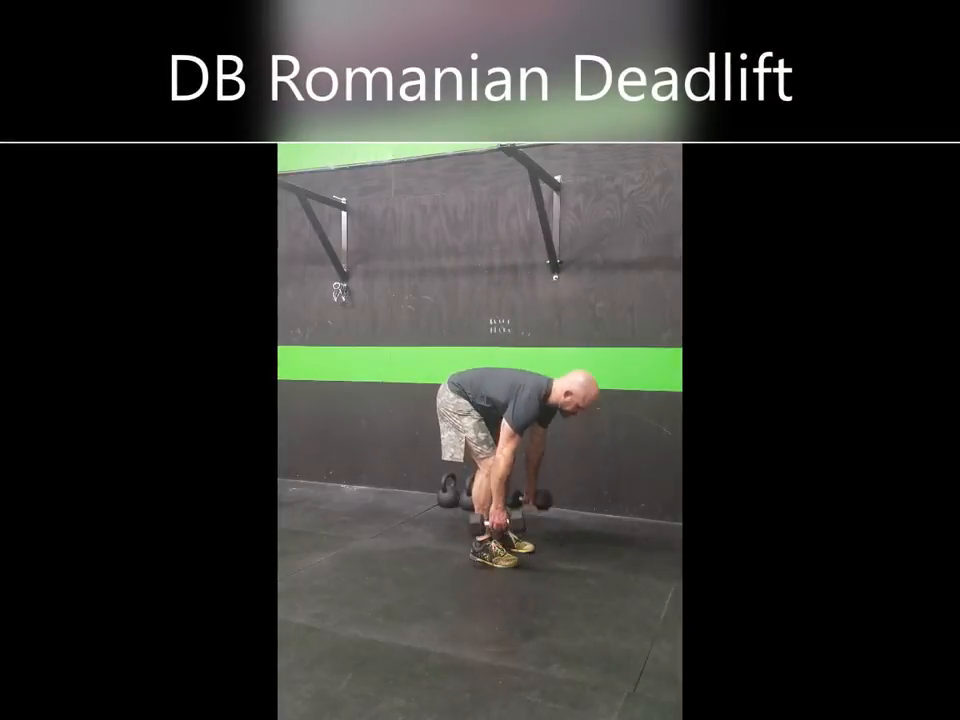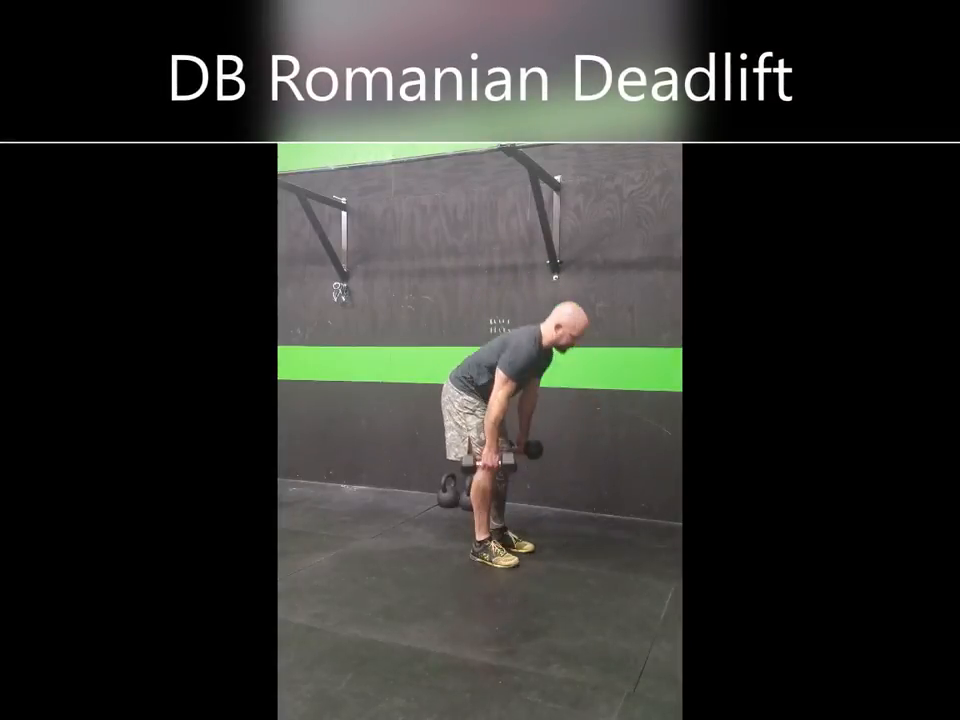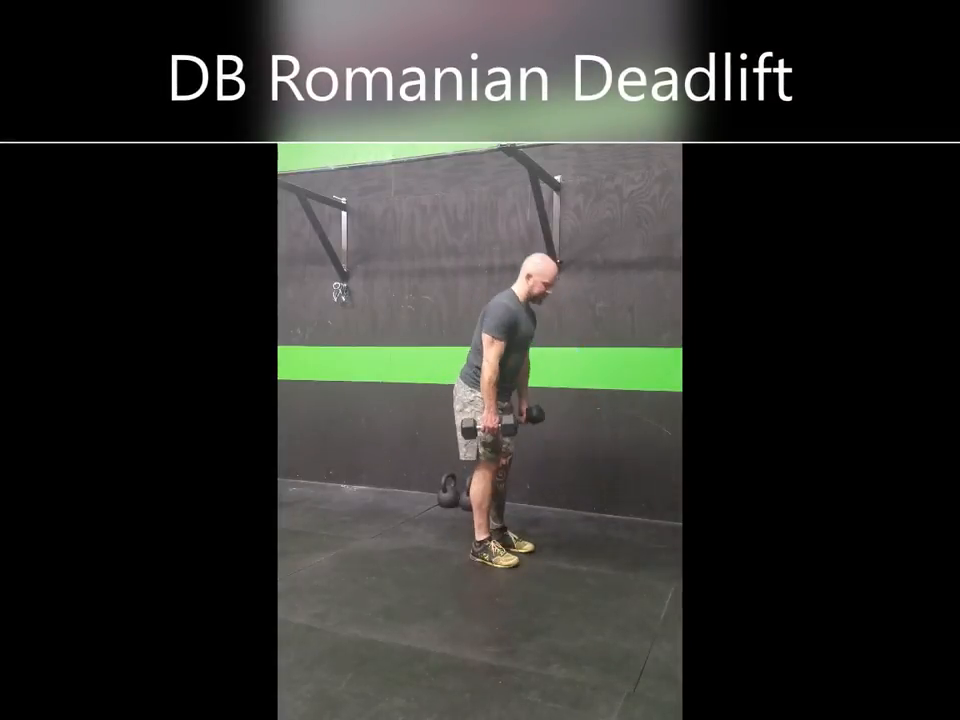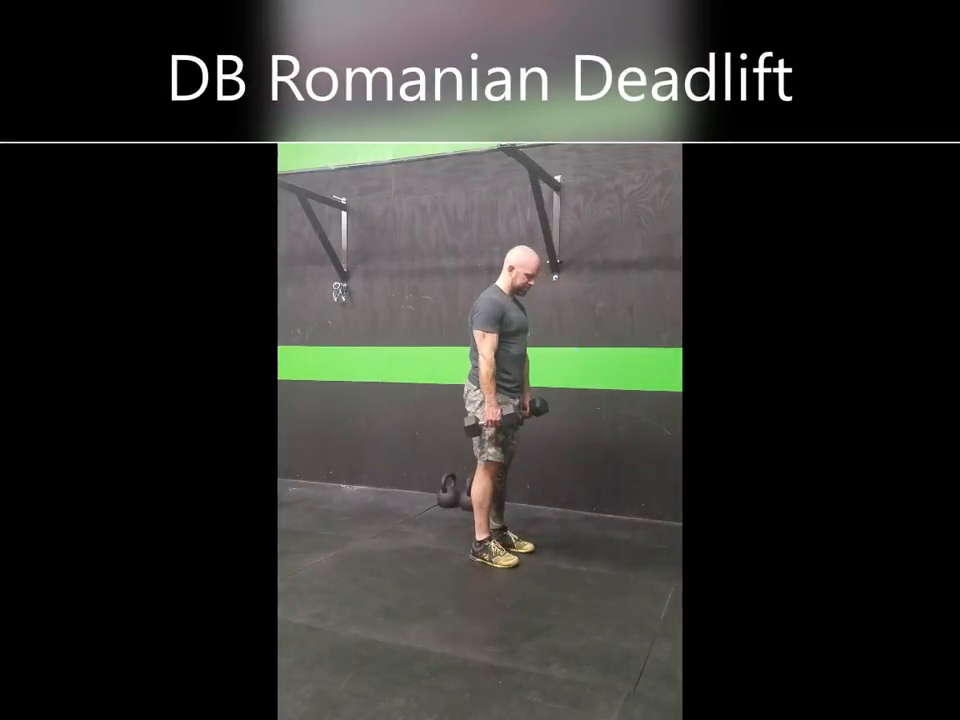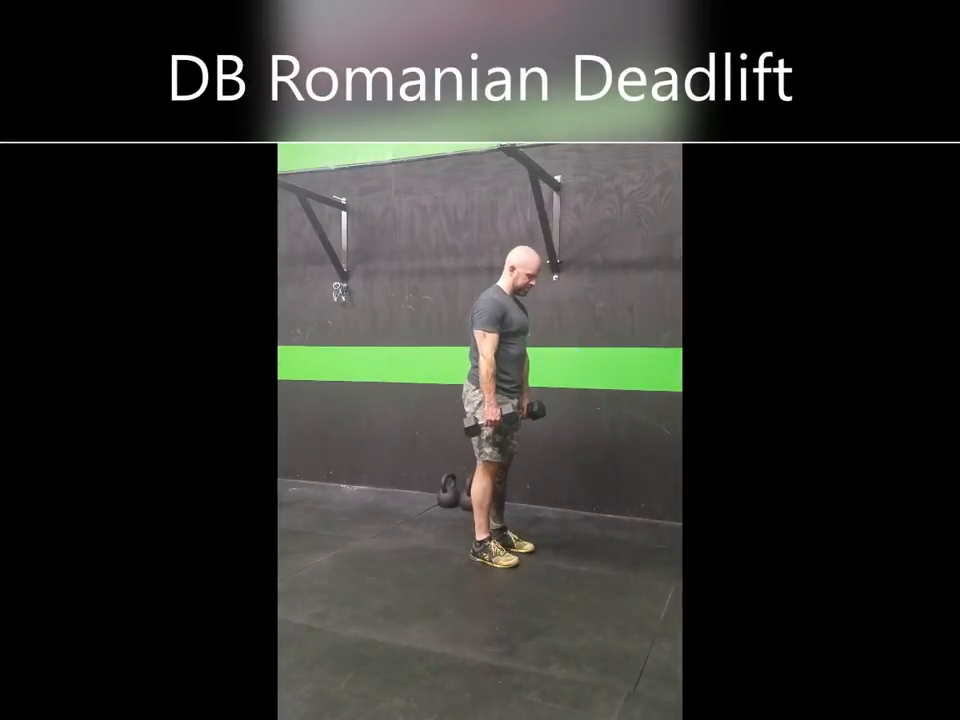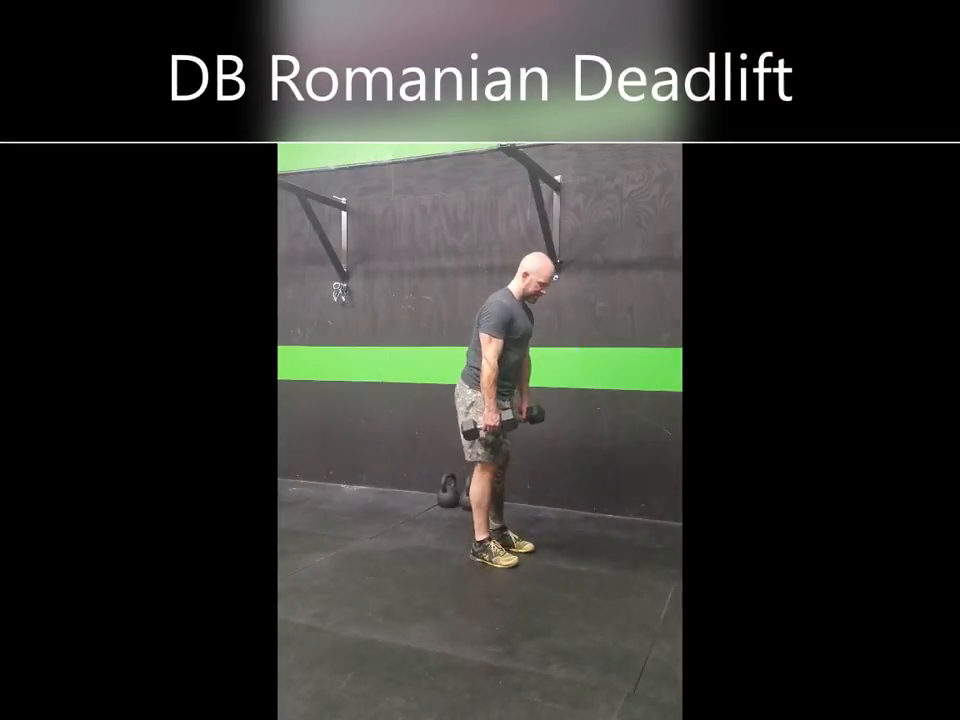
dt=0.3s
person 1, frame 1
left shoulder: (548, 398)
right shoulder: (529, 399)
left elbow: (537, 445)
right elbow: (504, 454)
left wrist: (530, 488)
right wrist: (498, 507)
left hip: (479, 402)
right hip: (456, 398)
left knee: (507, 456)
right knee: (490, 464)
left ankle: (500, 532)
right ankle: (482, 544)
person 1, frame 2
left shoulder: (543, 351)
right shoulder: (523, 347)
left elbow: (529, 394)
right elbow: (498, 399)
left wrist: (523, 436)
right wrist: (489, 449)
left hip: (485, 397)
right hip: (463, 394)
left knee: (503, 463)
right knee: (489, 468)
left ankle: (499, 531)
right ankle: (482, 544)
person 1, frame 3
left shoulder: (528, 313)
right shoulder: (503, 308)
left elbow: (522, 360)
right elbow: (490, 363)
left wrist: (523, 400)
right wrist: (489, 411)
left hip: (500, 395)
right hip: (476, 393)
left knee: (502, 463)
right knee: (487, 465)
left ankle: (498, 531)
right ankle: (481, 543)
person 1, frame 4
left shoulder: (515, 304)
right shoulder: (489, 303)
right elbow: (485, 357)
left wrist: (526, 394)
right wrist: (491, 404)
left hip: (509, 397)
right hip: (489, 396)
left knee: (501, 466)
right knee: (488, 466)
left ankle: (498, 530)
right ankle: (482, 543)
person 1, frame 5
left shoulder: (516, 305)
right shoulder: (490, 303)
right elbow: (486, 357)
left wrist: (524, 395)
right wrist: (490, 404)
left hip: (509, 397)
right hip: (487, 396)
left knee: (502, 466)
right knee: (488, 466)
left ankle: (498, 530)
right ankle: (482, 543)
person 1, frame 6
left shoulder: (524, 311)
right shoulder: (499, 306)
left elbow: (523, 359)
right elbow: (489, 361)
left wrist: (524, 399)
right wrist: (489, 409)
left hip: (502, 395)
right hip: (477, 394)
left knee: (500, 463)
right knee: (485, 465)
left ankle: (498, 530)
right ankle: (481, 543)
